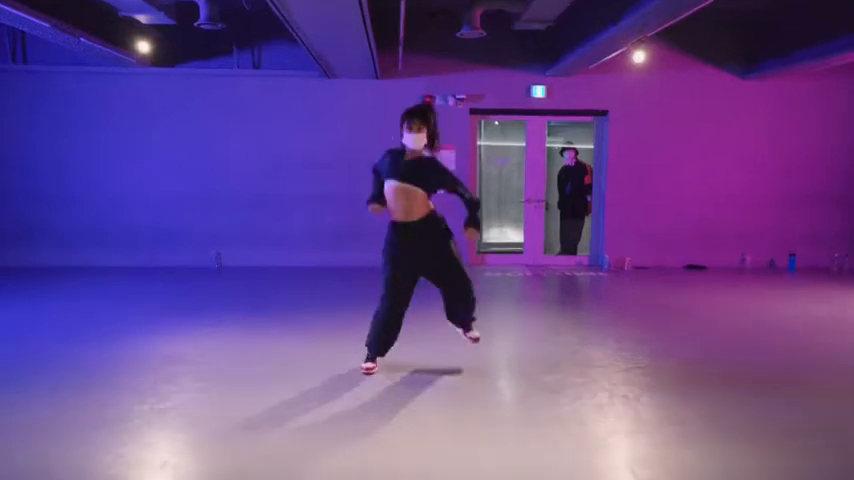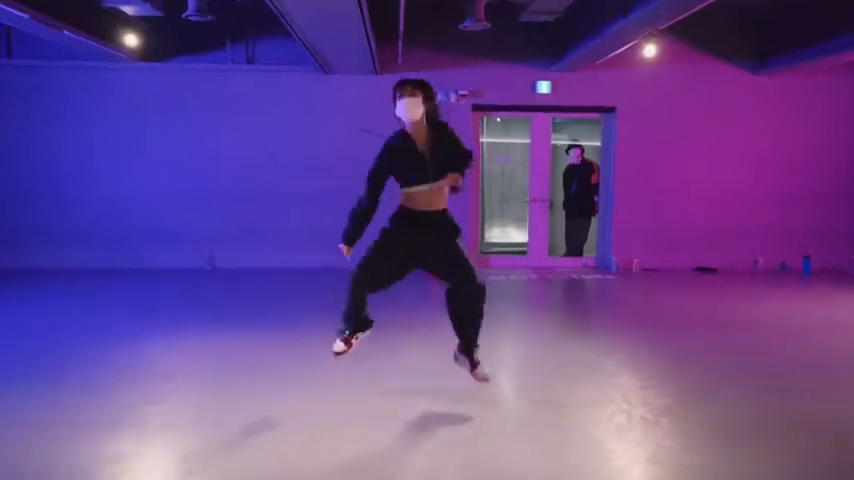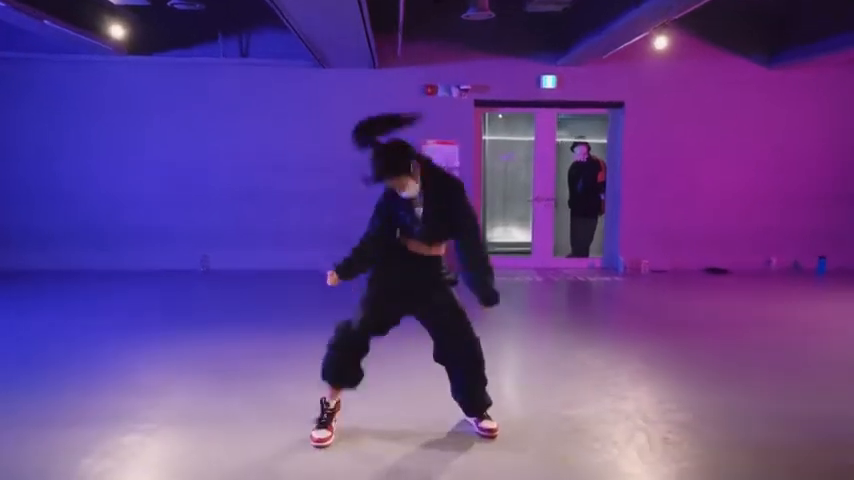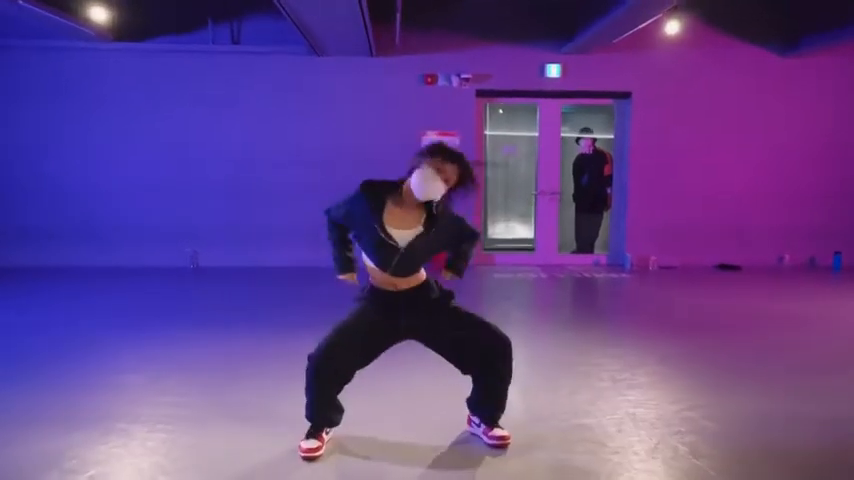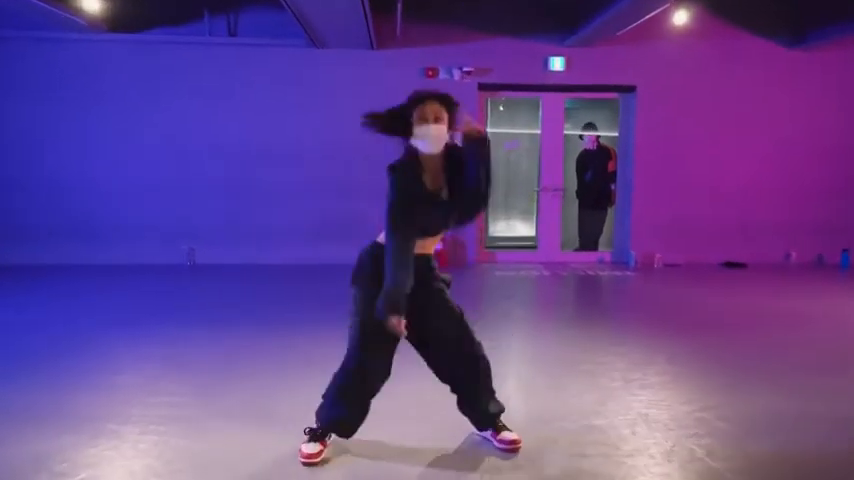
dt=0.2s
person 1, frame 1
left shoulder: (431, 166)
right shoulder: (391, 158)
left elbow: (459, 190)
right elbow: (379, 176)
left wrist: (473, 220)
right wrist: (376, 200)
left hip: (432, 232)
right hip: (401, 236)
left knee: (460, 287)
right knee: (393, 298)
left ankle: (463, 321)
right ankle: (374, 351)
person 1, frame 2
left shoulder: (442, 133)
right shoulder: (394, 147)
left elbow: (462, 157)
right elbow: (372, 192)
left wrist: (457, 171)
right wrist: (351, 236)
left hip: (438, 225)
right hip: (406, 224)
left knee: (471, 289)
right knee: (363, 276)
left ankle: (467, 351)
right ankle: (353, 328)
person 1, frame 3
left shoulder: (447, 188)
right shoulder: (393, 195)
left elbow: (469, 240)
right elbow: (376, 237)
left wrist: (484, 290)
right wrist: (344, 270)
left hip: (429, 272)
right hip: (392, 264)
left knee: (462, 342)
right knee: (359, 328)
left ankle: (476, 408)
right ankle: (331, 402)
person 1, frame 4
left shoulder: (442, 221)
right shoulder: (368, 200)
left elbow: (469, 239)
right elbow: (335, 218)
left wrist: (456, 265)
right wrist: (343, 264)
left hip: (423, 300)
right hip: (379, 305)
left knee: (494, 349)
right knee: (325, 361)
left ankle: (484, 417)
right ankle: (320, 424)
person 1, frame 5
left shoulder: (458, 167)
right shoulder: (402, 174)
left elbow: (472, 205)
right elbow: (399, 239)
left wrist: (477, 145)
right wrist: (393, 303)
left hip: (423, 274)
right hip: (380, 273)
left knee: (465, 356)
right knee: (366, 363)
left ankle: (487, 421)
right ankle: (325, 427)
person 2, frame 1
left shoulder: (584, 168)
right shoulder: (563, 170)
left elbow: (588, 188)
right elbow: (560, 187)
left wrist: (588, 205)
left hip: (578, 208)
right hip: (566, 207)
left knee: (573, 234)
right knee: (565, 236)
left ankle: (570, 255)
right ankle: (565, 254)
person 2, frame 2
left shoulder: (590, 166)
right shoulder: (569, 168)
left elbow: (595, 188)
right elbow: (566, 186)
left wrist: (594, 205)
left hip: (584, 208)
right hip: (571, 207)
left knee: (579, 237)
right knee: (570, 237)
left ankle: (575, 256)
right ankle: (571, 256)
person 2, frame 3
left shoulder: (596, 164)
right shoulder: (574, 166)
left elbow: (602, 186)
left wrist: (601, 204)
left hip: (590, 207)
right hip: (577, 206)
left knee: (585, 236)
right knee: (576, 237)
left ankle: (581, 257)
right ankle: (577, 257)
person 2, frame 4
left shoulder: (603, 156)
right shoulder: (579, 158)
left elbow: (608, 181)
left wrist: (607, 198)
left hip: (596, 202)
right hip: (581, 201)
left knee: (590, 232)
right knee: (581, 234)
left ankle: (586, 252)
right ankle: (581, 252)
person 2, frame 5
left shoulder: (607, 152)
right shoulder: (583, 155)
left elbow: (612, 177)
left wrist: (612, 195)
left hip: (600, 199)
right hip: (585, 198)
left knee: (595, 229)
right knee: (584, 231)
left ankle: (590, 251)
right ankle: (585, 250)
